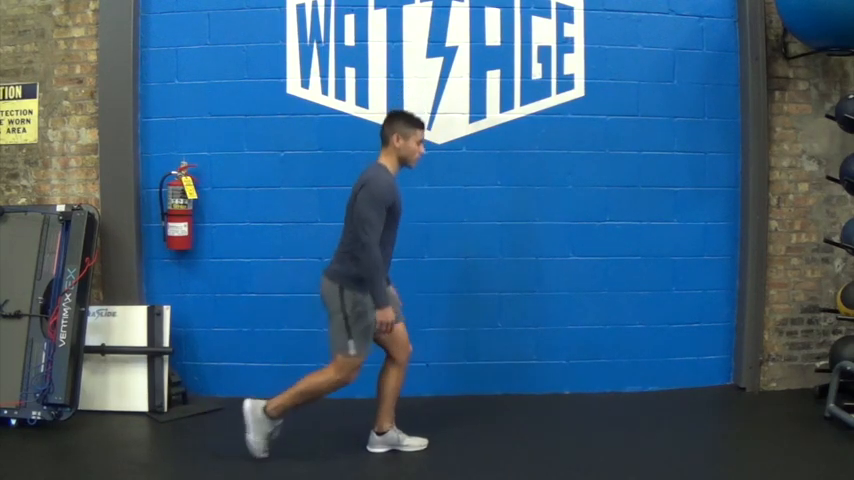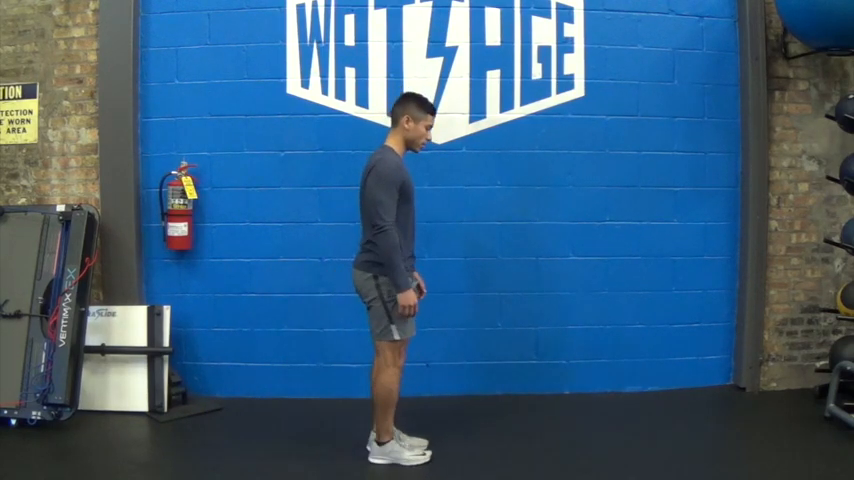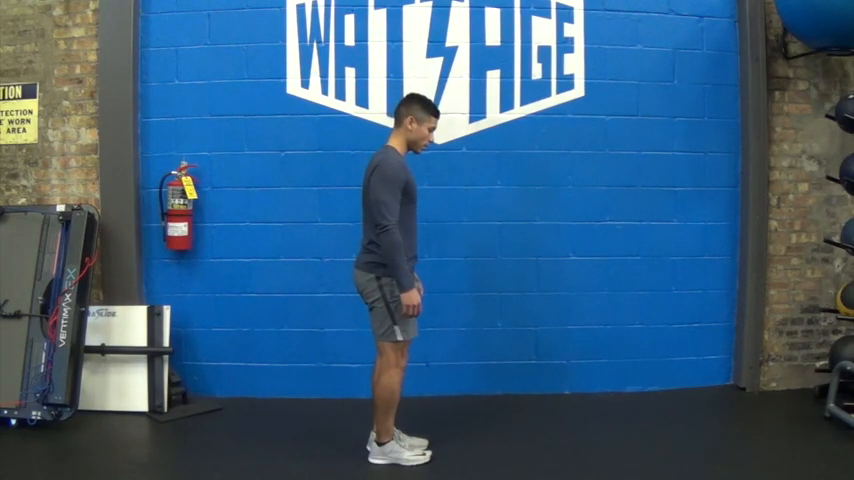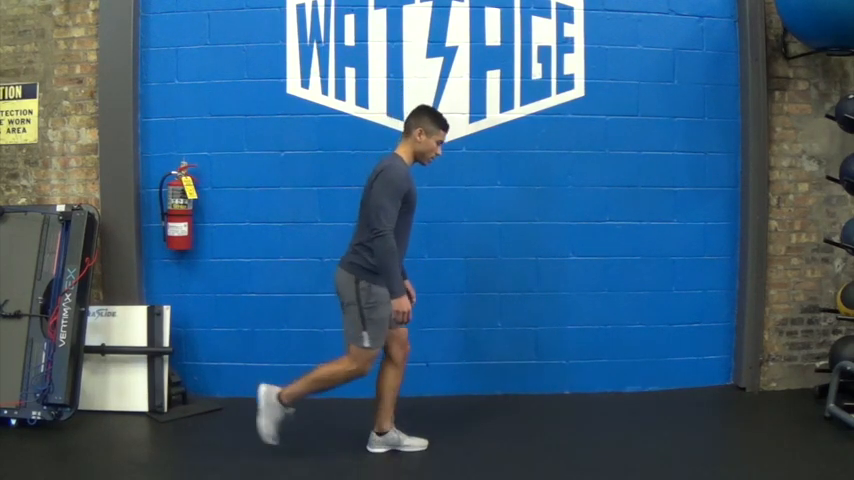
dt=0.5s
person 1, frame 1
left shoulder: (383, 180)
right shoulder: (378, 183)
right elbow: (366, 245)
left wrist: (385, 287)
right wrist: (383, 305)
left hip: (368, 285)
right hip: (351, 287)
left knee: (401, 350)
right knee: (345, 368)
left ankle: (384, 432)
right ankle: (266, 411)
person 1, frame 2
left shoulder: (391, 163)
right shoulder: (386, 165)
right elbow: (383, 231)
left wrist: (410, 272)
right wrist: (402, 285)
left hip: (387, 273)
right hip: (382, 277)
left knee: (390, 356)
right knee: (392, 358)
left ankle: (385, 432)
right ankle: (383, 444)
person 1, frame 3
left shoulder: (391, 162)
right shoulder: (390, 165)
right elbow: (386, 230)
left wrist: (408, 275)
right wrist: (406, 285)
left hip: (385, 273)
right hip: (384, 277)
left knee: (390, 356)
right knee: (395, 359)
left ankle: (384, 433)
right ankle: (384, 444)
person 1, frame 4
left shoulder: (395, 170)
right shoulder: (395, 173)
right elbow: (381, 236)
left wrist: (402, 280)
right wrist: (396, 293)
left hip: (377, 278)
right hip: (366, 280)
left knee: (399, 351)
right knee: (359, 362)
left ankle: (383, 432)
right ankle: (280, 399)
